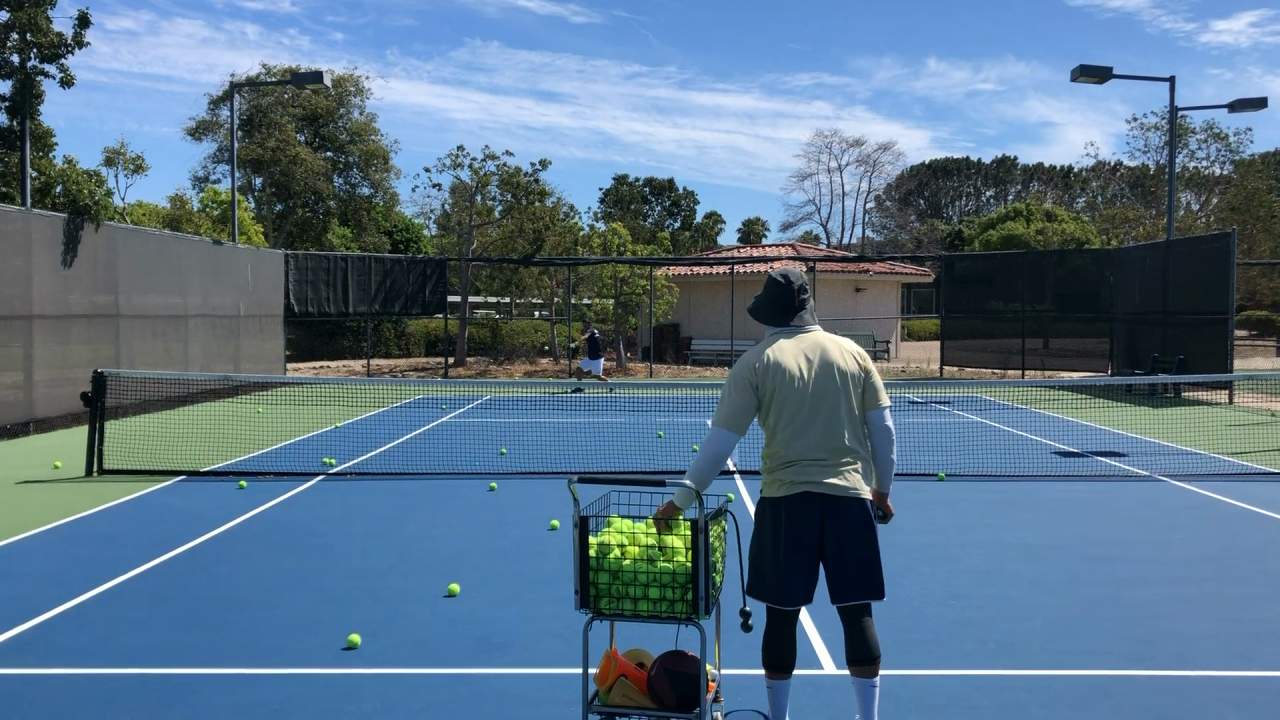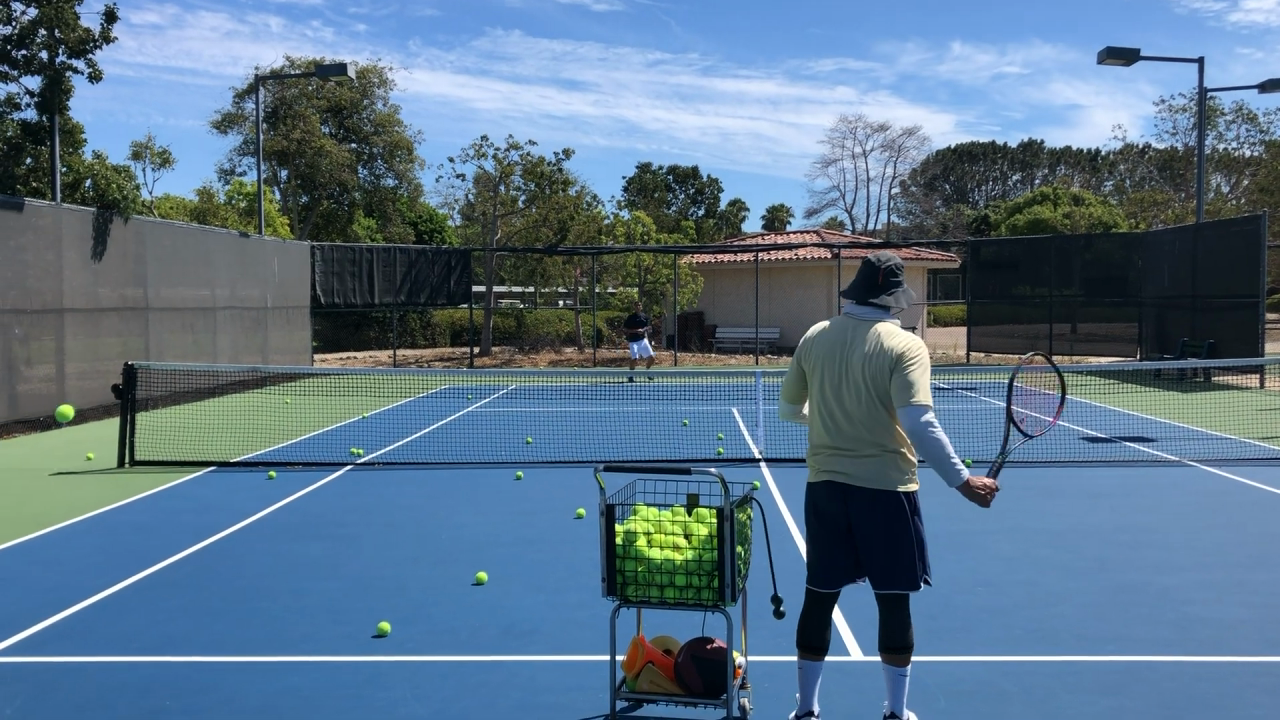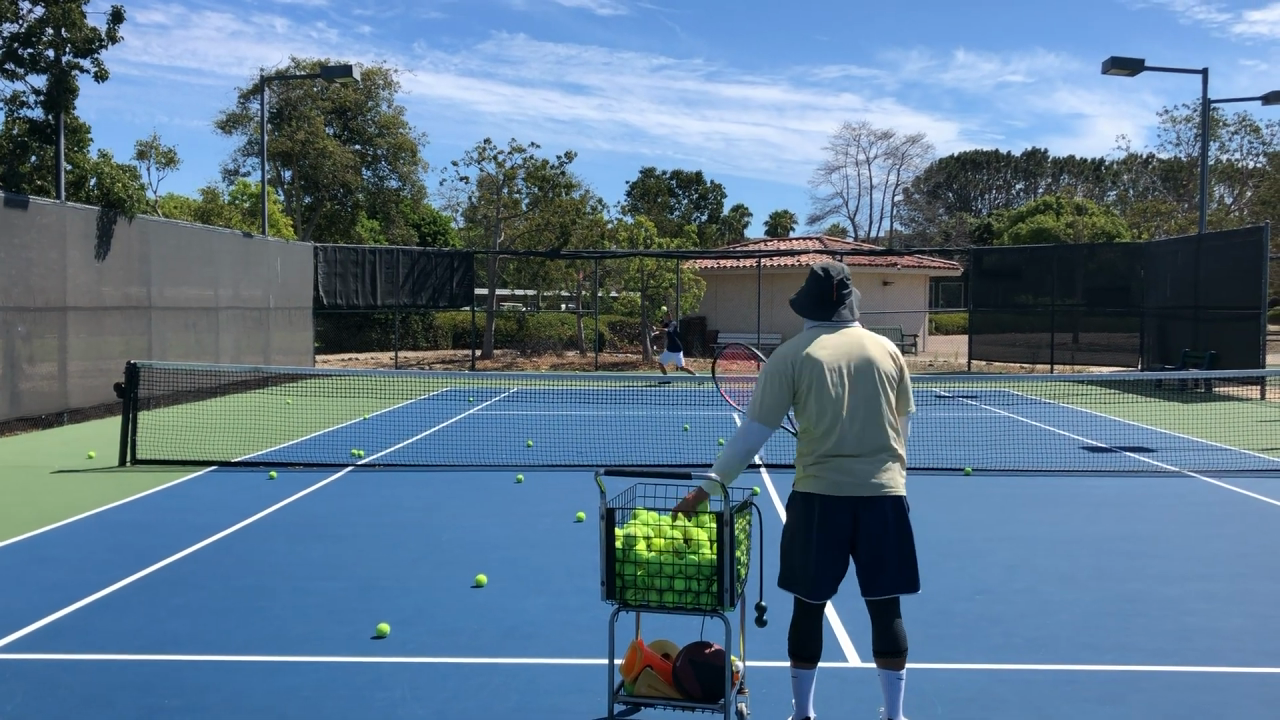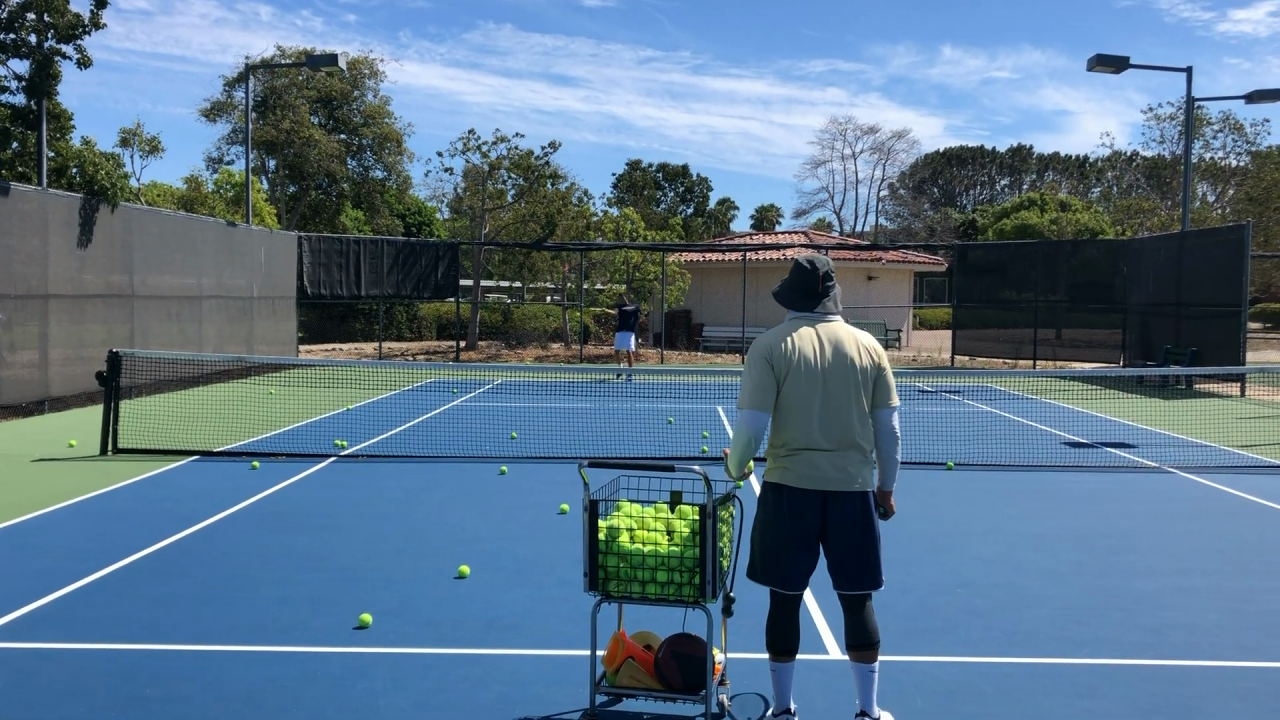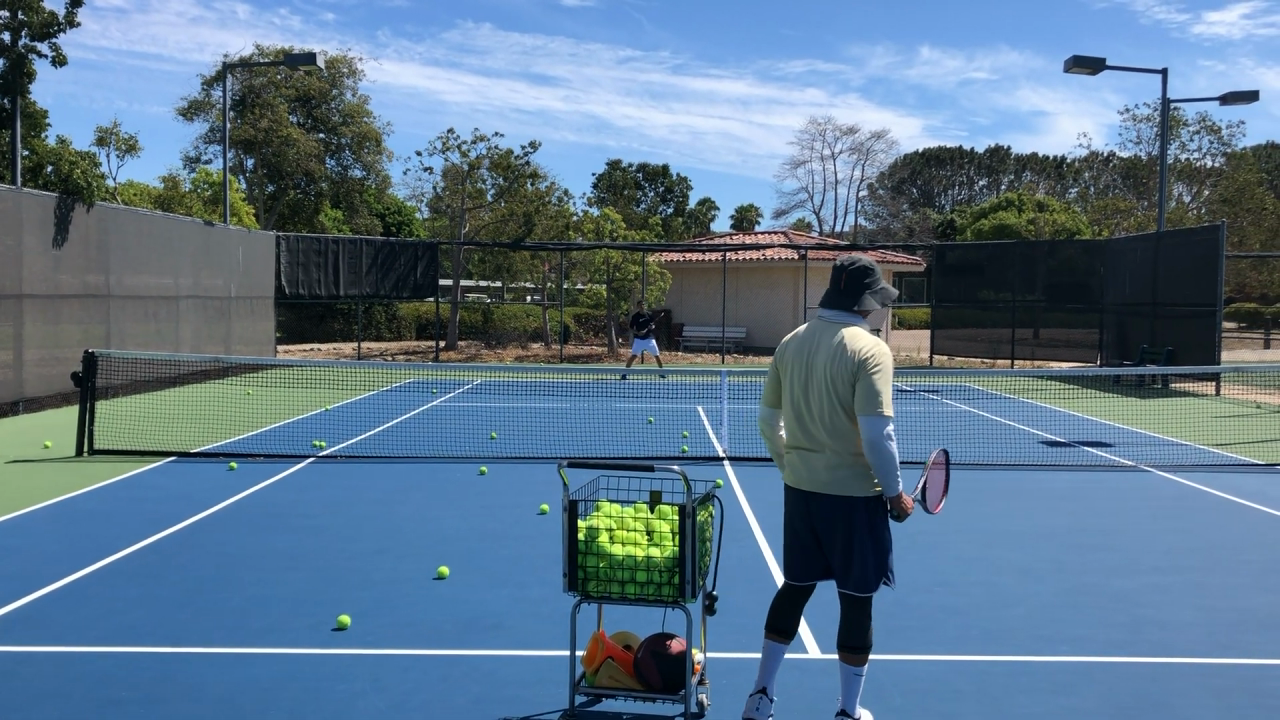
dt=1s
person 1, frame 1
left shoulder: (755, 362)
right shoulder: (852, 352)
left elbow: (719, 444)
right elbow: (883, 429)
left wrist: (680, 501)
right wrist: (882, 491)
left hip: (786, 501)
right hip: (851, 499)
left knee: (781, 615)
right knee: (857, 613)
person 1, frame 2
left shoulder: (814, 336)
right shoulder: (904, 345)
left elbow: (789, 409)
right elbow: (921, 425)
right wrist: (963, 480)
left hip: (824, 486)
right hip: (884, 489)
left knee: (819, 596)
right knee: (893, 601)
person 1, frame 3
left shoulder: (790, 355)
right shoulder: (885, 349)
left elbow: (751, 435)
right elbow: (901, 426)
left wrist: (706, 487)
left hip: (820, 496)
right hip: (885, 496)
left knee: (809, 608)
right knee: (886, 610)
person 1, frame 4
left shoulder: (770, 345)
right shoulder: (867, 345)
left elbow: (751, 426)
right elbow: (889, 428)
left wrist: (735, 467)
right wrist: (886, 487)
left hip: (789, 489)
right hip: (852, 490)
left knee: (784, 600)
right knee: (857, 601)
person 1, frame 5
left shoulder: (790, 342)
right shoulder: (870, 349)
left elbow: (768, 419)
right elbow: (876, 434)
right wrist: (895, 492)
left hip: (800, 488)
right hip: (853, 494)
left knee: (795, 586)
right knee: (856, 601)
